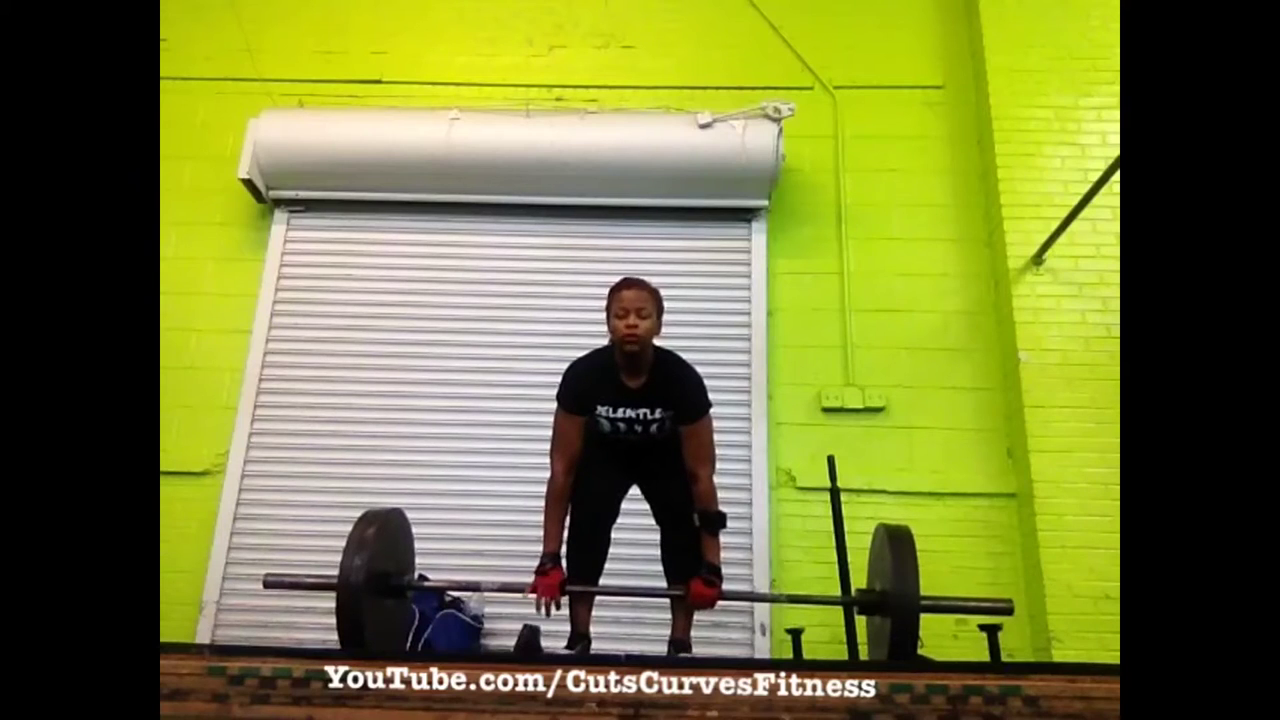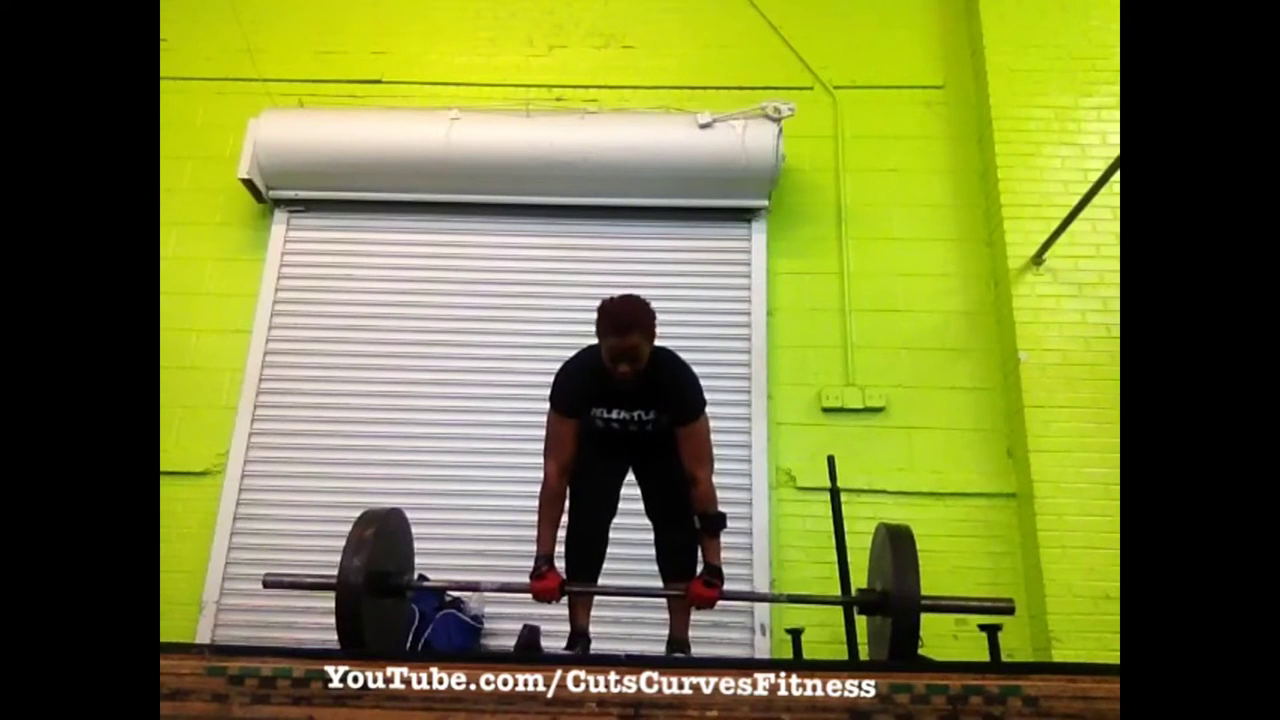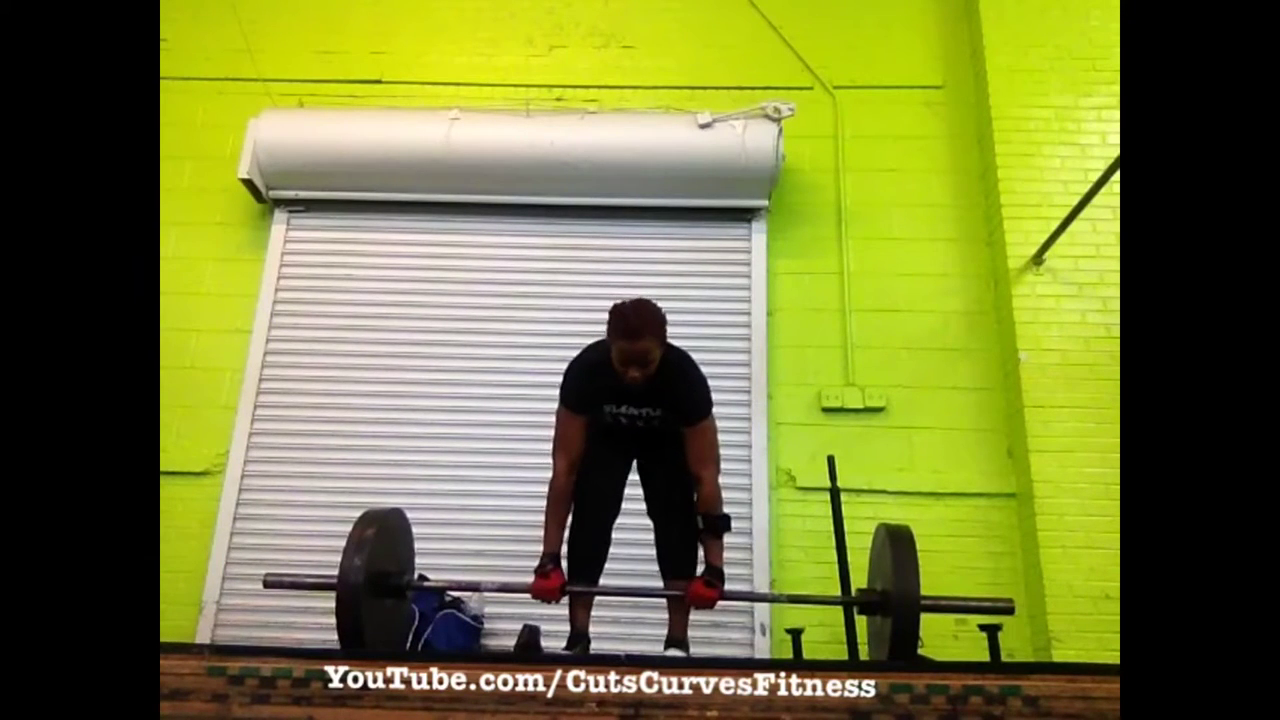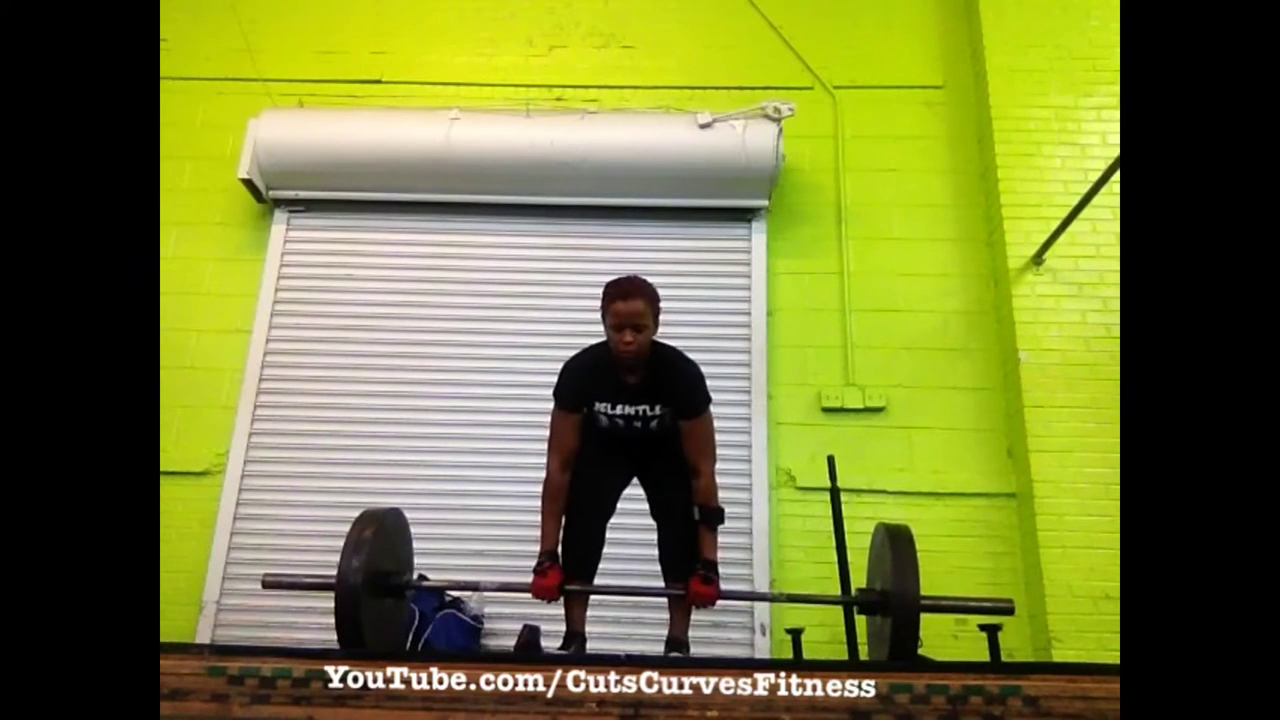
dt=1s
person 1, frame 1
left shoulder: (682, 379)
right shoulder: (582, 375)
left elbow: (700, 474)
right elbow: (563, 468)
left wrist: (711, 566)
right wrist: (549, 559)
left hip: (665, 457)
right hip: (603, 455)
left knee: (682, 524)
right knee: (588, 522)
left ankle: (680, 645)
right ankle: (578, 641)
person 1, frame 2
left shoulder: (677, 377)
right shoulder: (575, 375)
left elbow: (699, 475)
right elbow: (557, 470)
left wrist: (712, 566)
right wrist: (544, 560)
left hip: (660, 446)
right hip: (599, 444)
left knee: (675, 521)
right knee: (587, 519)
left ankle: (679, 645)
right ankle: (577, 639)
person 1, frame 3
left shoulder: (684, 374)
right shoulder: (585, 370)
left elbow: (705, 473)
right elbow: (565, 466)
left wrist: (713, 566)
right wrist: (549, 559)
left hip: (665, 438)
right hip: (605, 434)
left knee: (675, 517)
right knee: (591, 517)
left ankle: (677, 644)
right ankle: (577, 640)
person 1, frame 4
left shoulder: (682, 373)
right shoulder: (580, 371)
left elbow: (702, 469)
right elbow: (559, 465)
left wrist: (708, 562)
right wrist: (548, 555)
left hip: (665, 450)
right hip: (602, 448)
left knee: (680, 525)
right knee: (582, 521)
left ankle: (677, 644)
right ankle: (573, 639)
